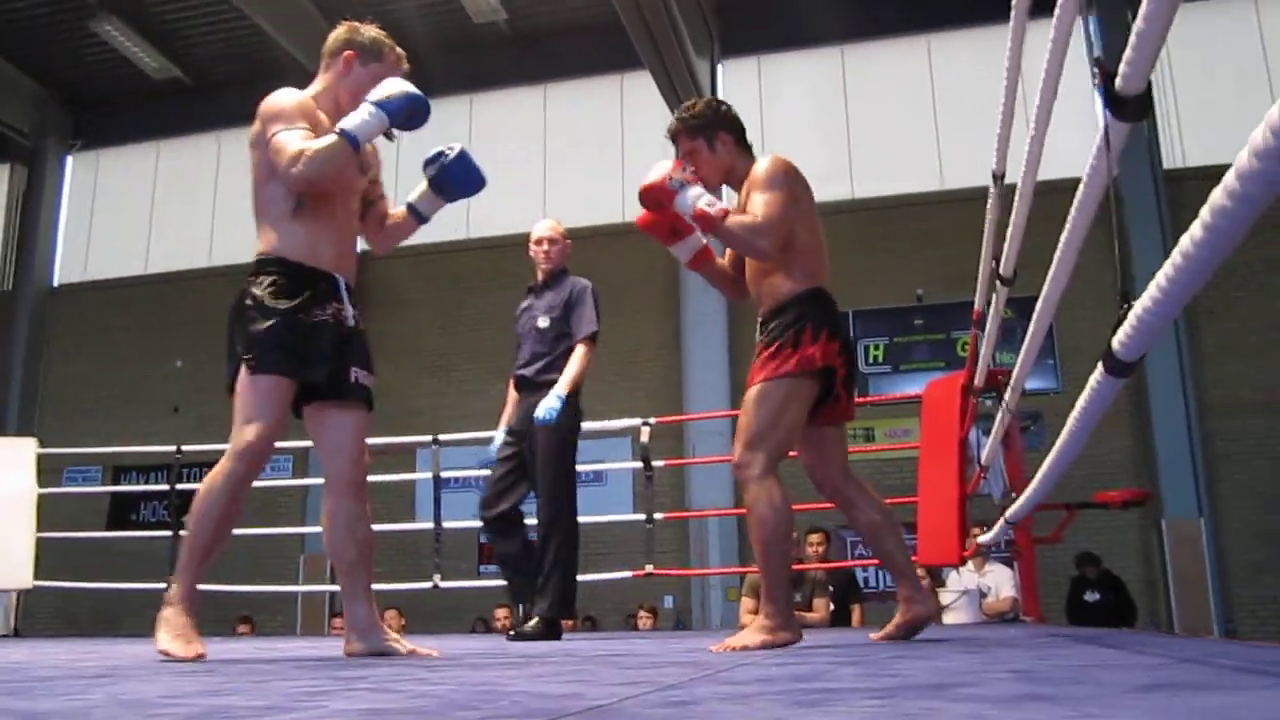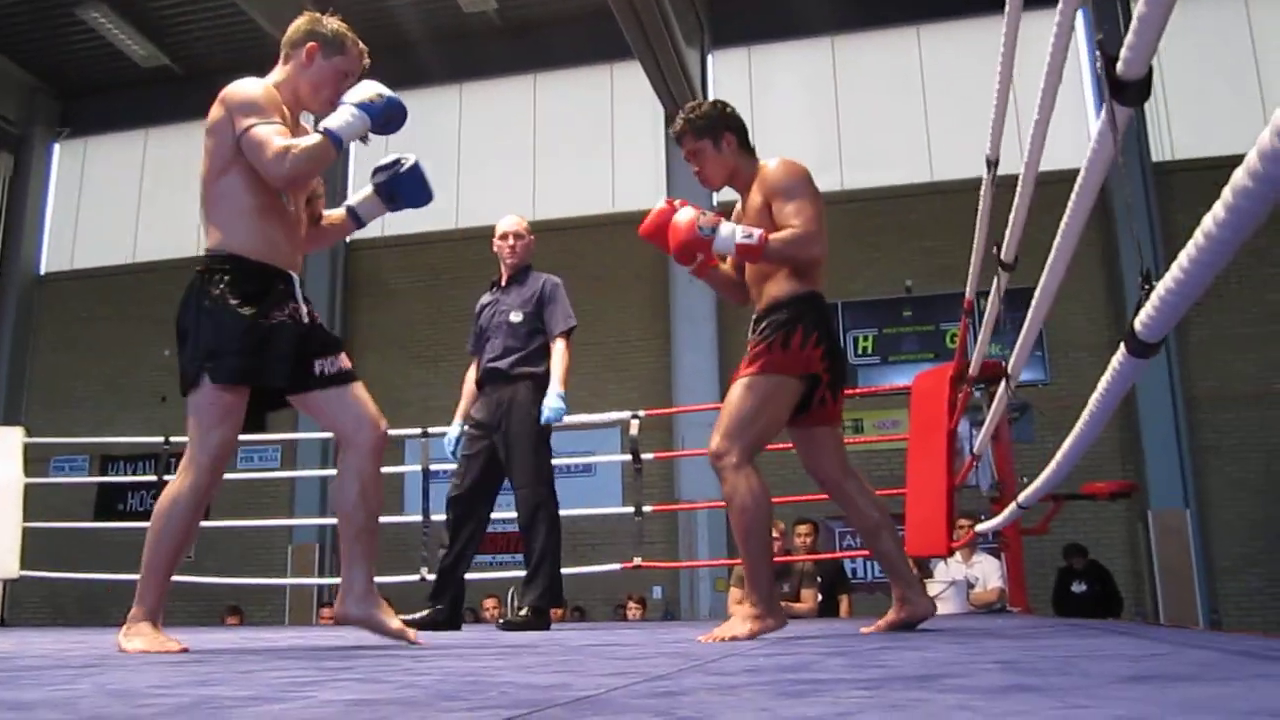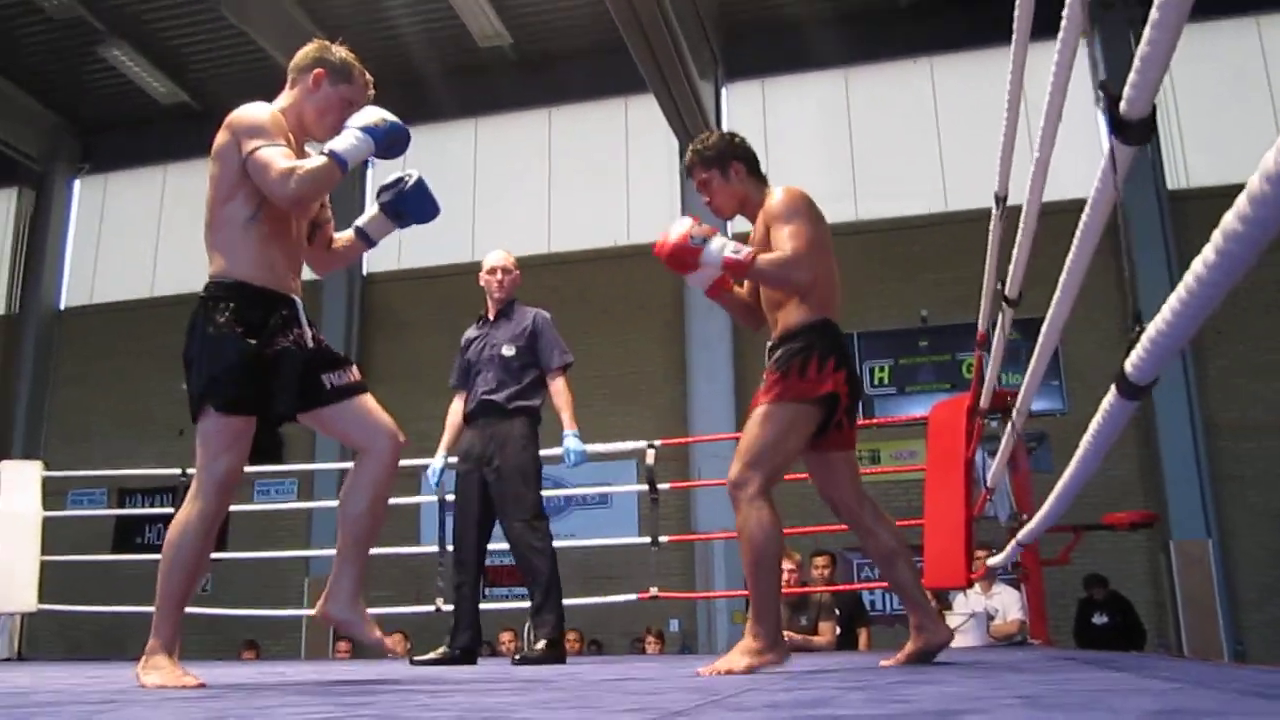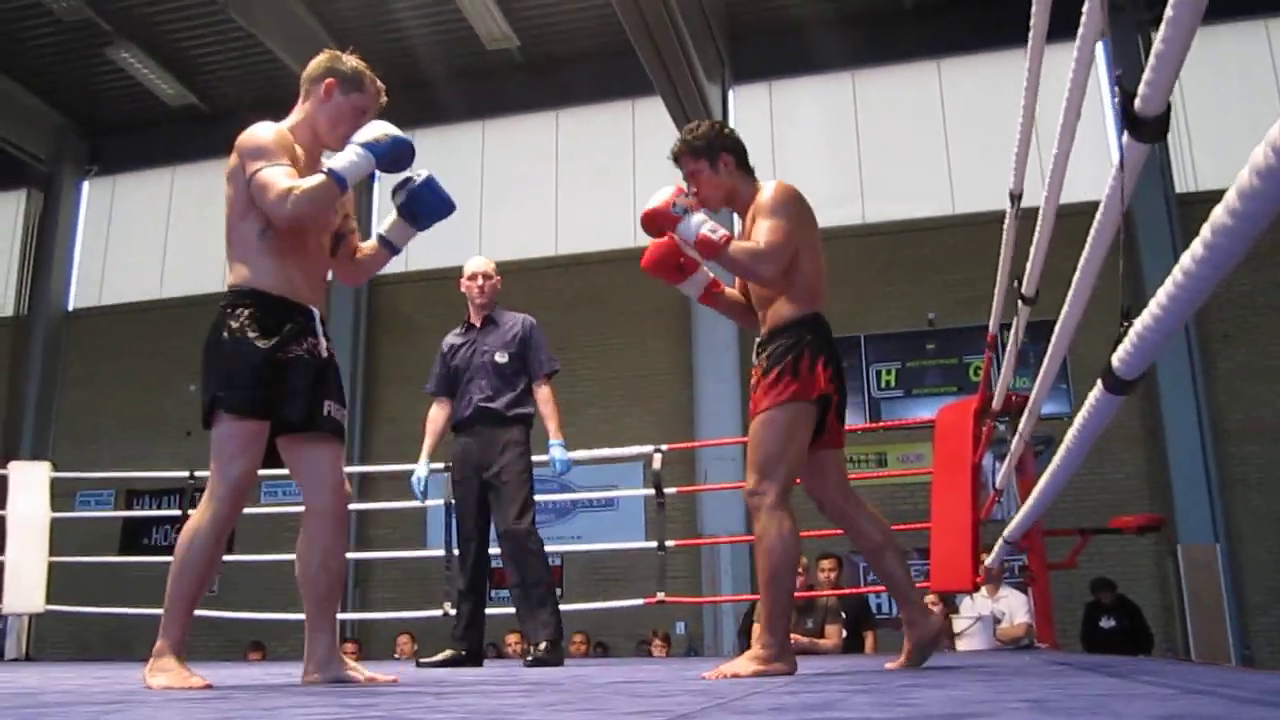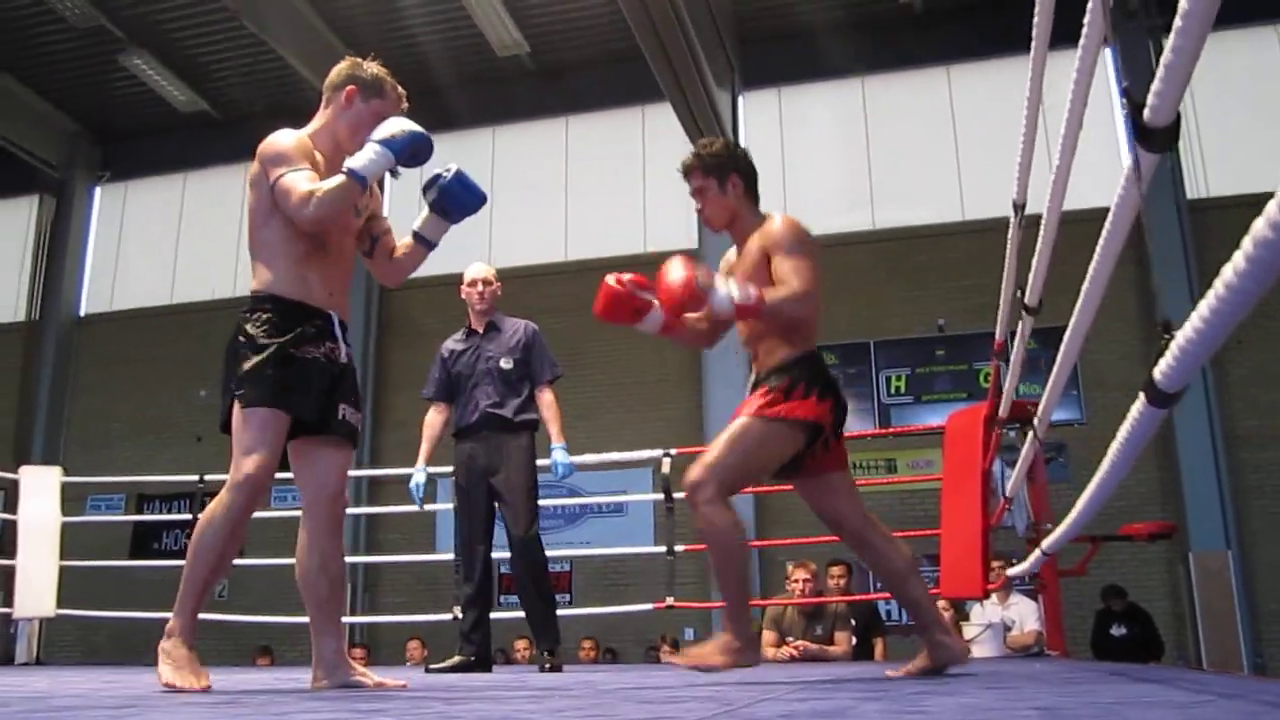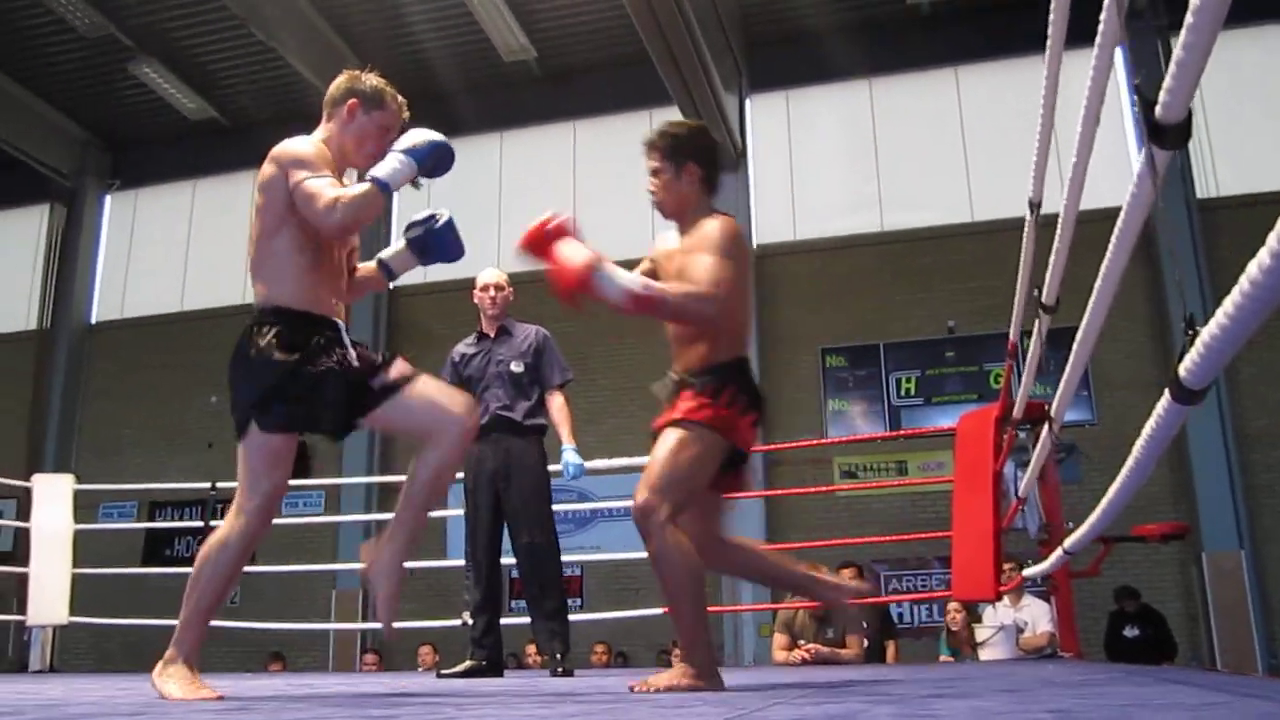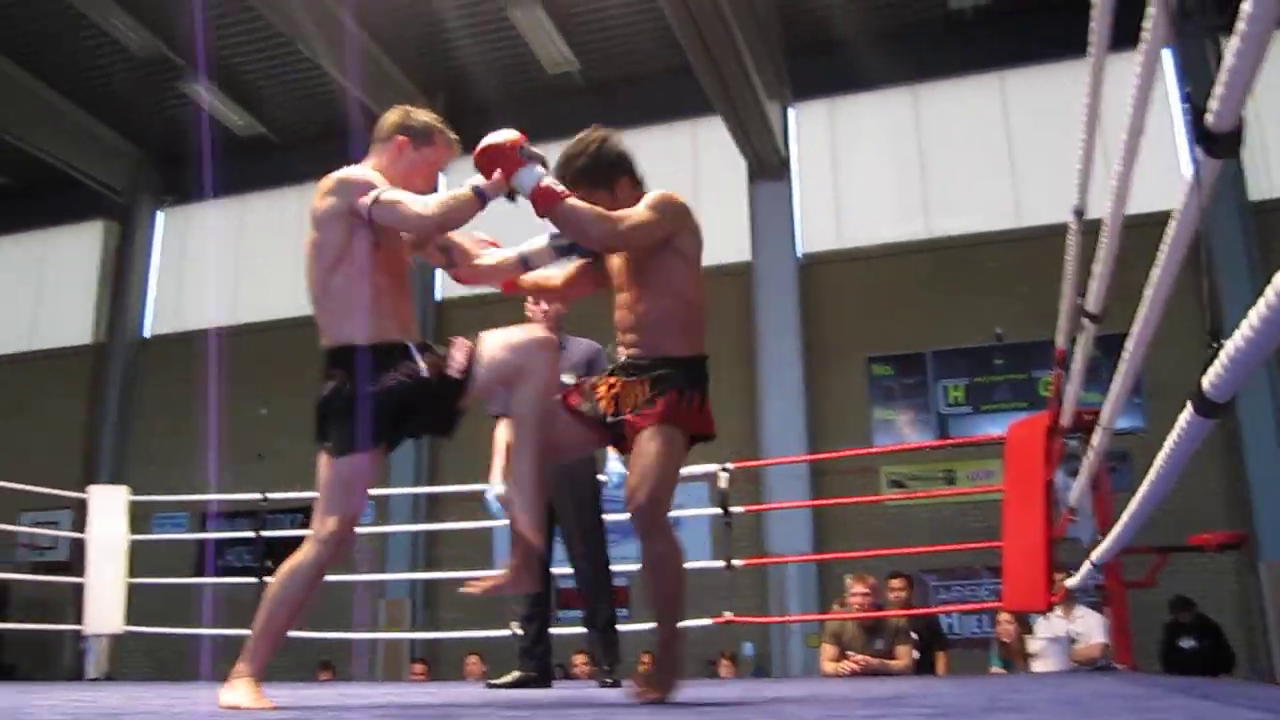
dt=0.2s
person 1, frame 1
left shoulder: (358, 149)
right shoulder: (285, 107)
left elbow: (381, 232)
right elbow: (301, 169)
left wrist: (433, 195)
right wrist: (370, 120)
left hip: (336, 308)
right hip: (281, 296)
left knee: (347, 469)
right knee: (250, 446)
left ankle: (364, 626)
right ankle: (177, 607)
person 1, frame 2
left shoulder: (299, 132)
right shoulder: (247, 96)
right elbow: (284, 168)
left wrist: (376, 201)
right wrist: (350, 121)
left hip: (285, 300)
right hip: (231, 293)
left knee: (365, 435)
right knee: (209, 456)
left ankle: (358, 592)
right ankle: (143, 617)
person 1, frame 3
left shoulder: (309, 157)
right shoulder: (252, 121)
left elbow: (324, 257)
right elbow: (289, 189)
left wrist: (382, 219)
right wrist: (355, 144)
left hip: (289, 325)
right hip: (236, 319)
left knee: (382, 444)
right knee: (216, 484)
left ankle: (344, 598)
right ankle: (159, 651)
person 1, frame 4
left shoulder: (330, 176)
right shoulder: (264, 140)
left elbow: (351, 268)
right elbow: (288, 209)
left wrist: (403, 224)
right wrist: (358, 160)
left hip: (309, 340)
right hip: (253, 329)
left knee: (328, 500)
right knee: (229, 490)
left ankle: (322, 654)
right ankle: (167, 651)
person 1, frame 5
left shoulder: (355, 181)
right shoulder: (284, 147)
left elbow: (391, 268)
right elbow: (310, 212)
left wrist: (437, 219)
right wrist: (376, 157)
left hip: (328, 342)
right hip: (273, 332)
left knee: (326, 507)
right knee: (250, 477)
left ankle: (332, 661)
right ankle: (178, 636)
person 1, frame 6
left shoulder: (341, 187)
right shoulder: (296, 154)
right elbow: (337, 217)
left wrist: (409, 254)
right wrist: (398, 166)
left hip: (337, 347)
right hip: (283, 347)
left knee: (457, 421)
right knee: (254, 511)
left ankle: (389, 554)
right ankle: (177, 660)
person 1, frame 7
left shoulder: (400, 218)
right shoulder: (349, 184)
left elbow: (480, 267)
right elbow: (426, 220)
right wrist: (487, 182)
left hip: (417, 365)
right hip: (361, 375)
left knee: (538, 347)
right knee: (332, 532)
left ankle: (522, 509)
right ankle: (244, 674)
person 2, frame 1
left shoulder: (771, 171)
right shoulder: (744, 203)
left elbow: (766, 241)
right elbow: (734, 286)
left wrist: (694, 203)
right wrist: (682, 239)
left hip: (801, 331)
right hip: (802, 338)
left knee: (751, 464)
right knee: (836, 480)
left ankle: (775, 617)
right ankle: (913, 598)
person 2, frame 2
left shoulder: (780, 174)
right shoulder: (748, 203)
left elbow: (809, 243)
right elbow: (743, 291)
left wrist: (725, 236)
right wrist: (696, 251)
left hip: (793, 330)
right hip: (796, 338)
left knee: (728, 452)
right knee: (834, 475)
left ankle: (760, 603)
right ankle: (908, 595)
person 2, frame 3
left shoulder: (786, 202)
right shoulder: (765, 226)
left elbow: (792, 273)
right elbow: (755, 314)
left wrist: (717, 249)
right wrist: (702, 271)
left hip: (806, 359)
right hip: (810, 364)
left knee: (746, 483)
right knee: (850, 501)
left ankle: (762, 639)
right ankle: (926, 625)
person 2, frame 4
left shoulder: (775, 196)
right shoulder: (749, 221)
left elbow: (768, 267)
right elbow: (749, 307)
left wrist: (693, 226)
right wrist: (692, 274)
left hip: (796, 356)
right hip: (790, 361)
left knee: (765, 495)
right knee: (836, 499)
left ankle: (772, 646)
right ankle: (918, 618)
person 2, frame 5
left shoulder: (781, 233)
right shoulder: (733, 257)
left elbow: (804, 305)
right elbow: (704, 335)
left wrist: (718, 294)
right wrist: (646, 310)
left hip: (795, 389)
right hip: (788, 395)
left knee: (704, 483)
right knee: (854, 524)
left ankle: (737, 635)
right ankle: (942, 640)
person 2, frame 6
left shoulder: (719, 230)
right shoulder: (680, 246)
left elbow: (706, 303)
right elbow: (638, 287)
left wrist: (610, 281)
right wrist: (569, 255)
left hip: (715, 395)
right hip: (703, 396)
left knee: (651, 506)
right knee: (700, 538)
left ankle: (697, 664)
right ankle: (837, 590)
person 2, frame 7
left shoulder: (665, 211)
right shoulder: (615, 244)
left elbow: (603, 231)
right elbow: (561, 286)
left wrist: (534, 180)
left hip: (671, 382)
right hip: (623, 381)
left knee: (646, 507)
left ankle: (666, 664)
person 3, frame 1
left shoulder: (577, 291)
right shoulder: (525, 305)
left elbow: (584, 347)
left wrist: (558, 394)
right wrist: (502, 426)
left hip: (554, 410)
right hip: (523, 413)
left knee: (555, 511)
right knee: (495, 507)
left ankle: (550, 611)
right ankle: (533, 597)
person 3, frame 2
left shoulder: (545, 287)
right shoulder: (486, 301)
left elbow: (559, 342)
left wrist: (555, 391)
right wrist: (458, 420)
left hip: (522, 398)
right hip: (484, 405)
left knee: (533, 500)
right knee: (463, 502)
left ankle: (538, 604)
right ankle: (444, 606)
person 3, frame 3
left shoulder: (535, 321)
right shoulder: (470, 336)
left elbow: (555, 379)
left wrist: (570, 431)
right wrist: (441, 452)
left hip: (513, 430)
right hip: (473, 438)
left knee: (526, 529)
right knee: (467, 539)
left ankle: (549, 636)
right ankle: (462, 641)
person 3, frame 4
left shoulder: (521, 327)
right shoulder: (451, 342)
left elbow: (541, 386)
right elbow: (441, 404)
left wrist: (556, 440)
right wrist: (424, 459)
left hip: (508, 437)
right hip: (466, 444)
left knee: (517, 531)
right knee: (469, 544)
left ankle: (545, 638)
right ankle: (466, 644)
person 3, frame 5
left shoulder: (524, 333)
right shoulder: (451, 348)
left elbow: (544, 392)
right elbow: (438, 409)
left wrist: (558, 444)
right wrist: (421, 464)
left hip: (513, 442)
right hip: (469, 449)
left knee: (524, 538)
right knee: (472, 550)
left ankle: (546, 646)
right ankle: (474, 648)
person 3, frame 6
left shoulder: (534, 339)
right shoulder: (462, 353)
left elbow: (554, 395)
left wrist: (569, 448)
left hip: (523, 448)
right hip: (478, 455)
left knee: (537, 546)
right knee: (481, 554)
left ankle: (556, 648)
right ankle: (484, 652)
person 3, frame 7
left shoulder: (587, 352)
right elbow: (505, 424)
right wrist: (496, 476)
left hip: (574, 461)
left knee: (589, 561)
left ankle: (607, 658)
right ankle: (534, 661)
